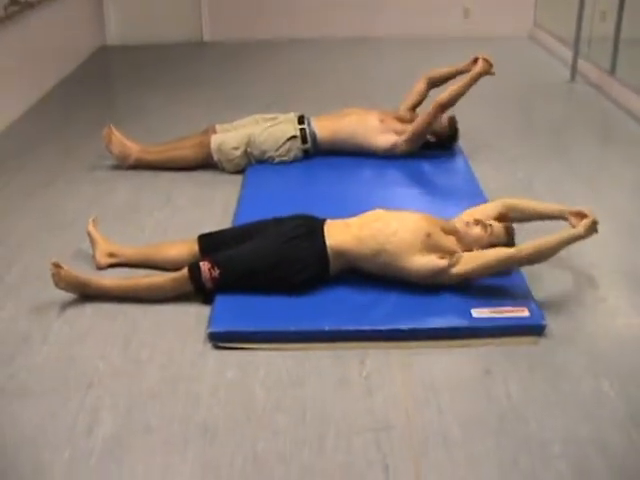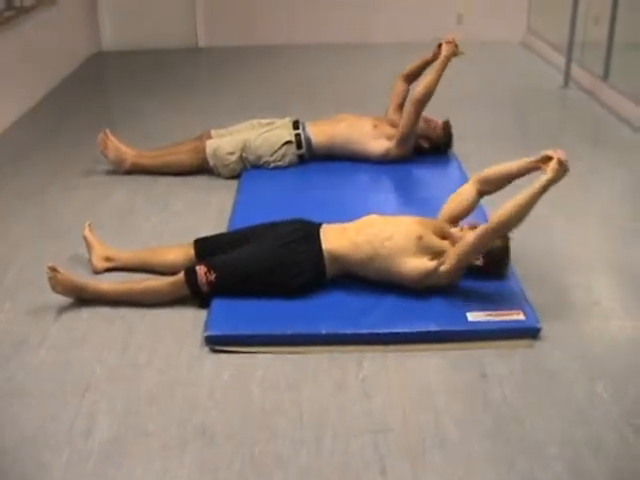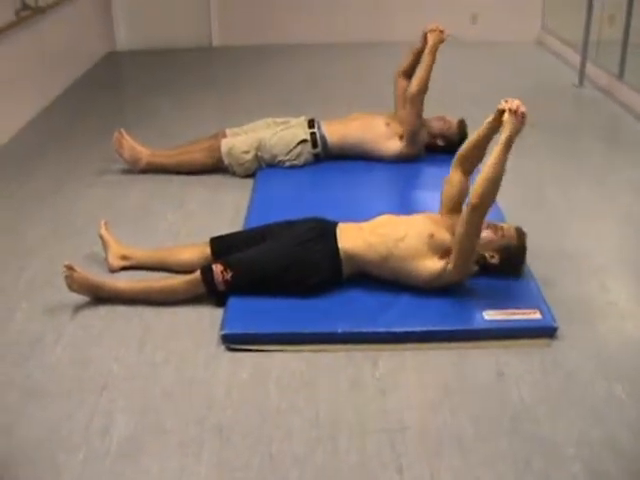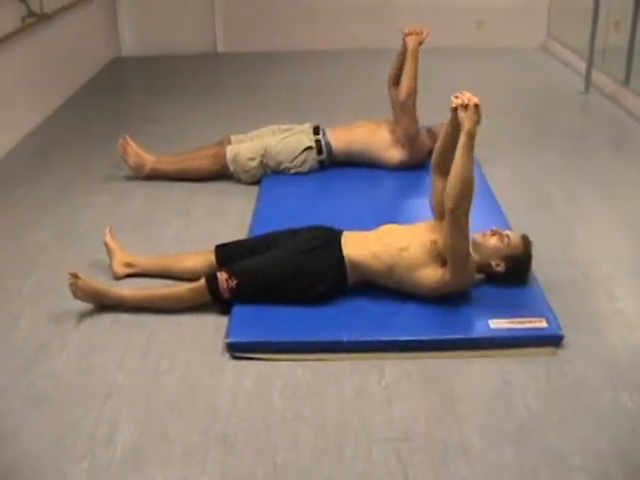
dt=0.4s
person 1, frame 1
left shoulder: (449, 264)
right shoulder: (447, 227)
left elbow: (515, 255)
right elbow: (507, 203)
left wrist: (572, 234)
right wrist: (567, 212)
left hip: (311, 260)
right hip: (314, 227)
left knee: (195, 277)
right knee: (199, 247)
left ankle: (94, 285)
right ankle: (115, 253)
person 1, frame 2
left shoulder: (440, 270)
right shoulder: (441, 228)
left elbow: (496, 227)
right elbow: (479, 181)
left wrist: (545, 182)
right wrist: (537, 162)
left hip: (305, 265)
right hip: (310, 231)
left knee: (194, 279)
right knee: (195, 252)
left ankle: (92, 290)
right ankle: (110, 256)
person 1, frame 3
left shoulder: (454, 269)
right shoulder: (447, 225)
left elbow: (477, 204)
right elbow: (463, 164)
left wrist: (507, 140)
right wrist: (495, 123)
left hip: (321, 263)
right hip: (324, 231)
left knee: (208, 278)
right knee: (209, 252)
left ankle: (107, 289)
right ankle: (126, 255)
person 1, frame 4
left shoulder: (457, 276)
right shoulder: (445, 236)
left elbow: (457, 207)
right elbow: (440, 173)
left wrist: (469, 134)
right wrist: (455, 122)
left hip: (325, 272)
right hip: (329, 239)
left knee: (213, 285)
right knee: (216, 258)
left ankle: (111, 296)
right ankle: (130, 261)
person 2, frame 1
left shoulder: (403, 142)
right shoulder: (401, 118)
left elbow: (440, 103)
right elbow: (427, 80)
left wrist: (474, 75)
right wrist: (466, 68)
left hip: (297, 141)
right hip: (297, 121)
left knee: (212, 149)
right knee: (213, 132)
left ankle: (136, 156)
right ankle: (138, 149)
person 2, frame 2
left shoulder: (397, 147)
right shoulder: (391, 123)
left elbow: (417, 100)
right elbow: (404, 79)
left wrist: (443, 61)
right wrist: (435, 56)
left hip: (292, 146)
right hip: (292, 126)
left knee: (208, 156)
right knee: (208, 138)
left ankle: (132, 162)
right ankle: (134, 155)
person 2, frame 3
left shoulder: (410, 145)
right shoulder: (403, 123)
left elbow: (415, 93)
right elbow: (403, 76)
left wrist: (432, 49)
right wrist: (423, 46)
left hip: (308, 144)
right hip: (306, 126)
left knee: (223, 153)
right knee: (223, 137)
left ankle: (147, 161)
right ankle: (149, 154)
person 2, frame 4
left shoulder: (413, 151)
right shoulder: (404, 133)
left elbow: (405, 99)
right elbow: (394, 85)
left wrist: (413, 51)
right wrist: (405, 49)
left hip: (312, 152)
right hip: (311, 133)
left knee: (227, 160)
right knee: (228, 143)
left ankle: (150, 167)
right ankle: (153, 160)
